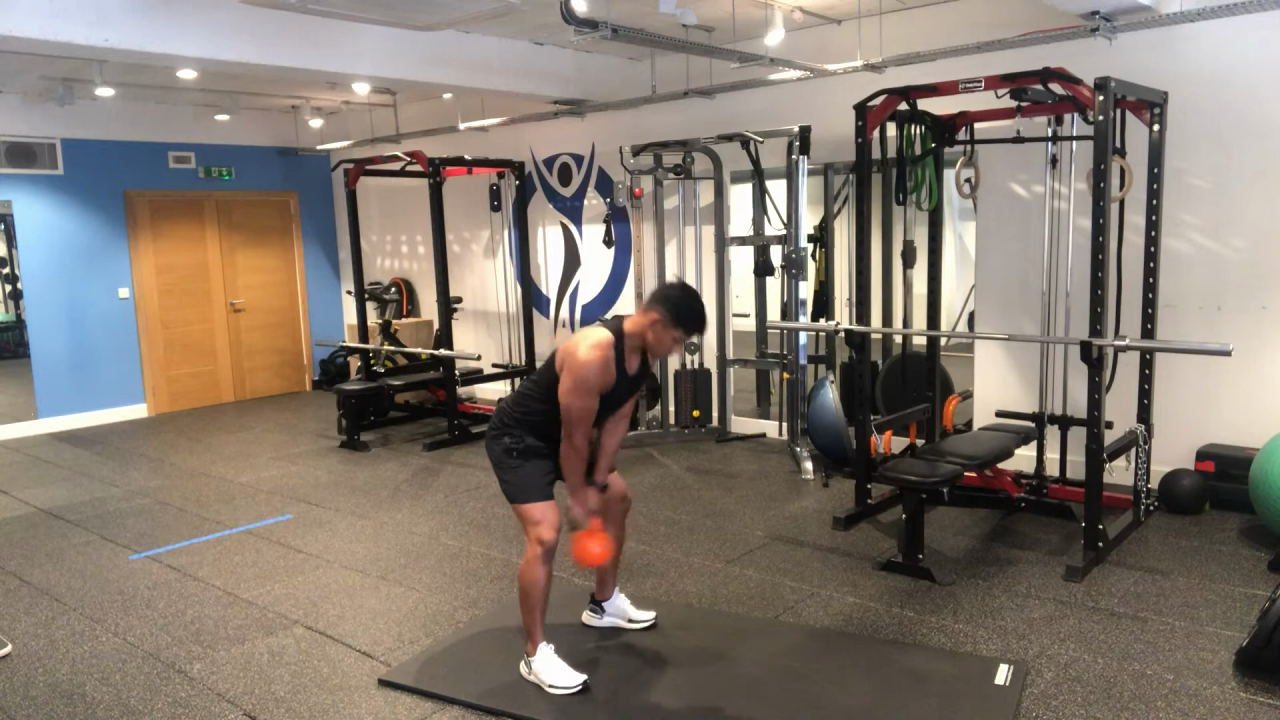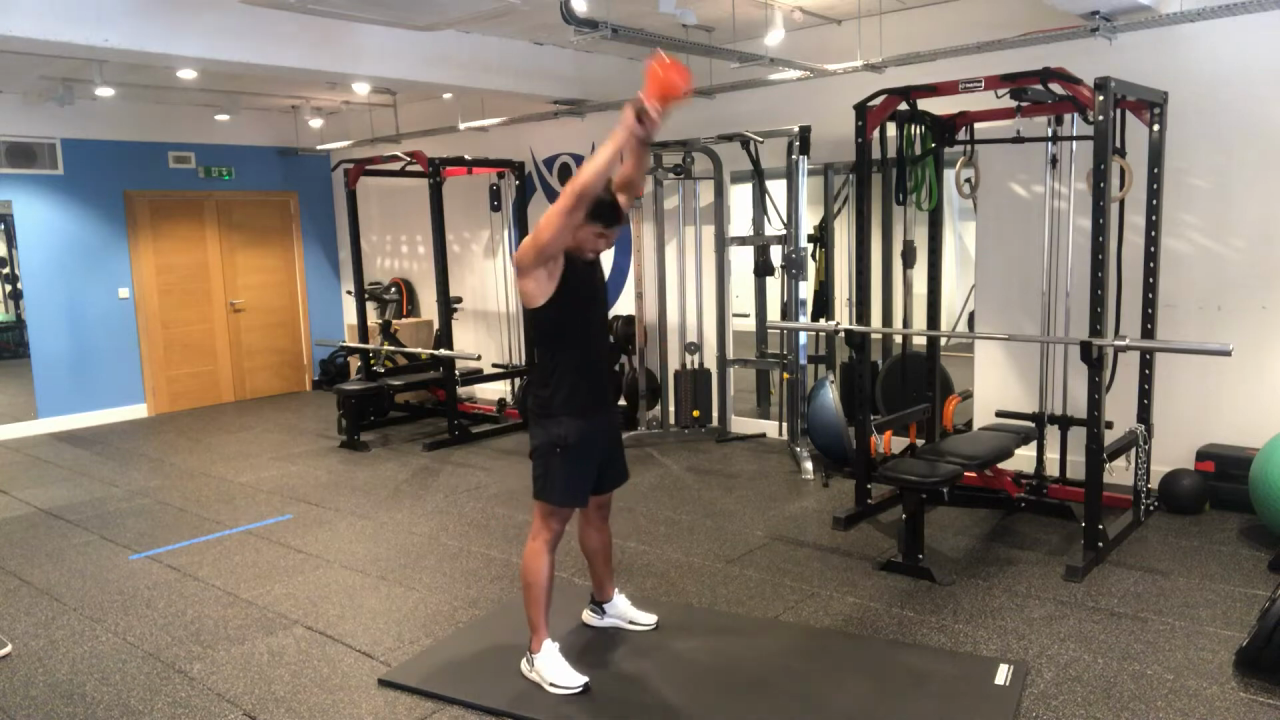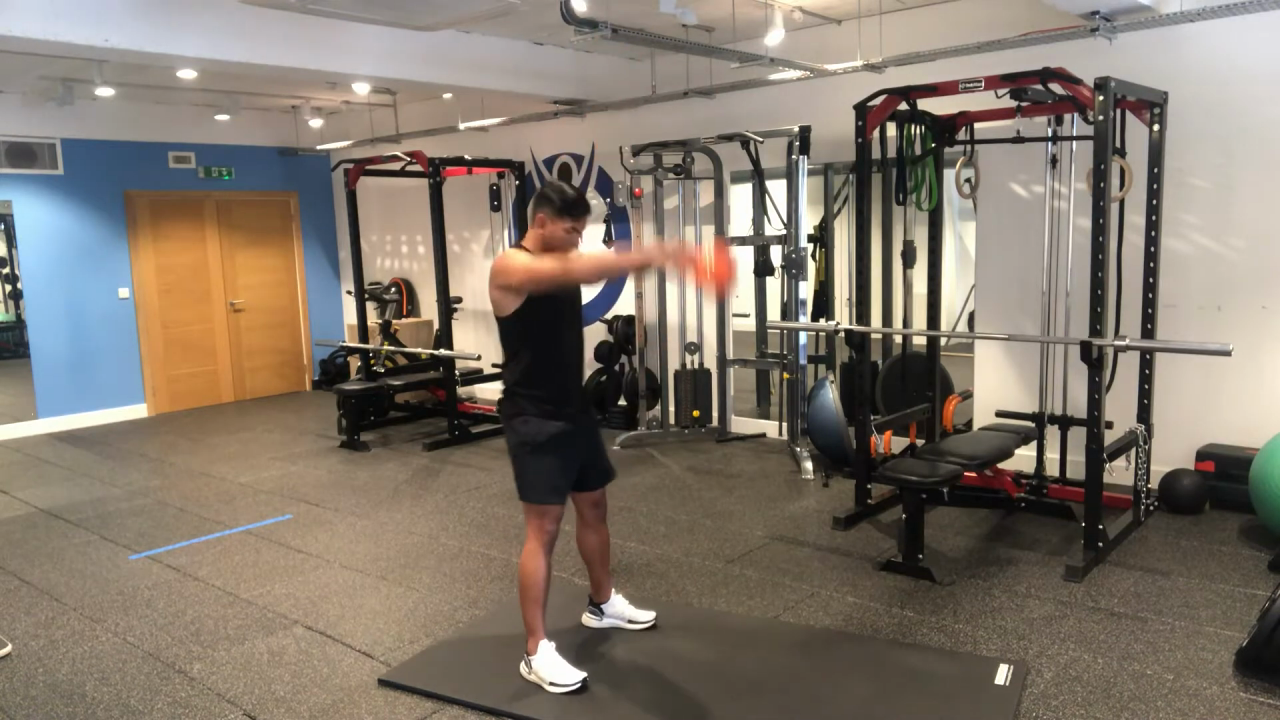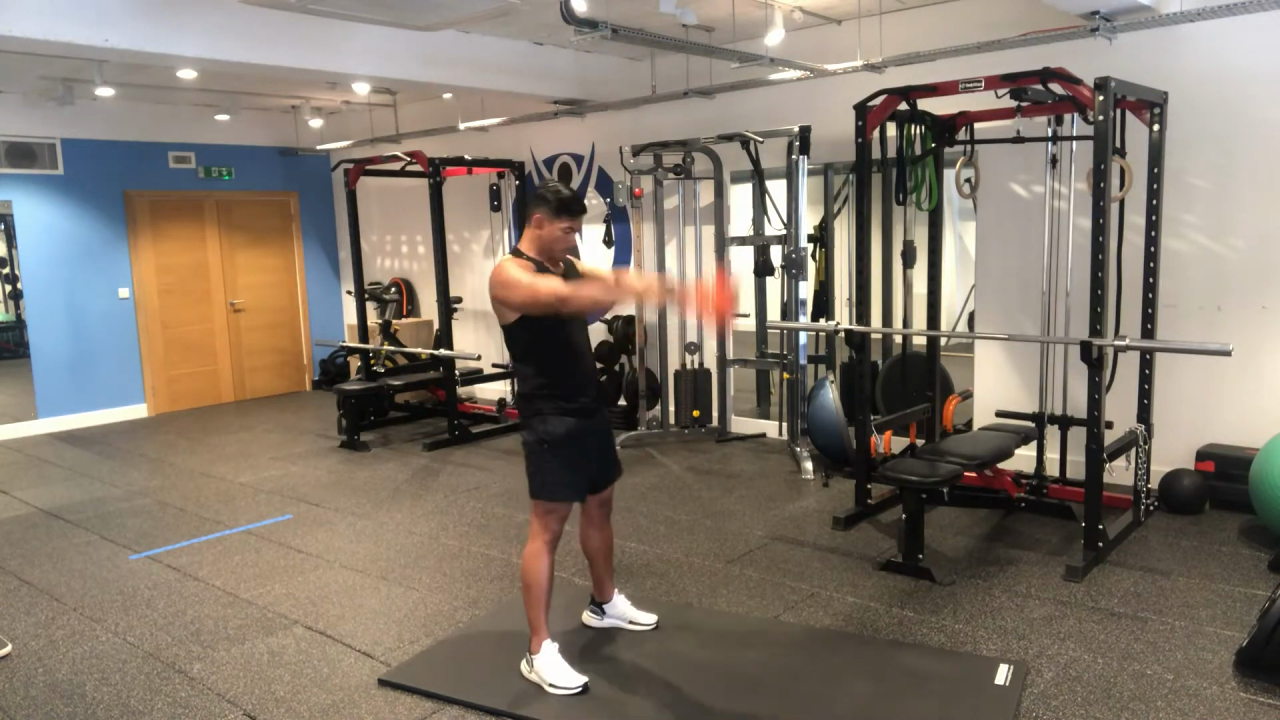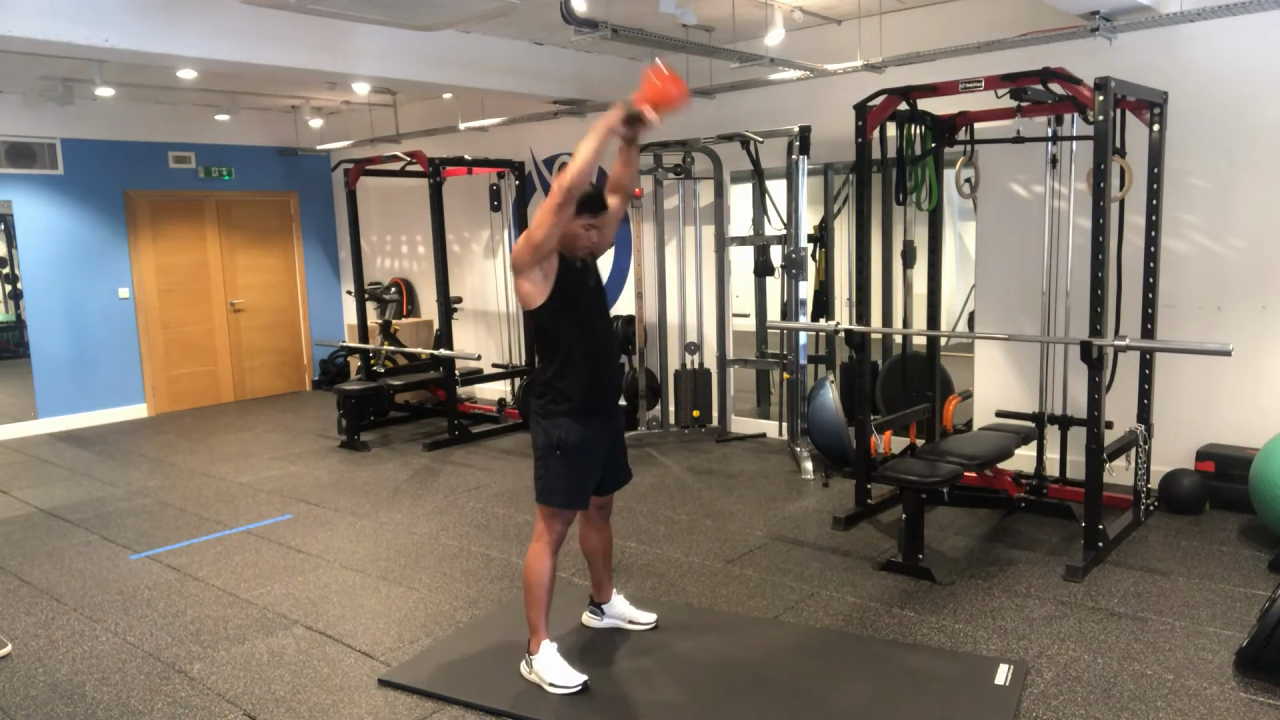
dt=1s
person 1, frame 1
left shoulder: (642, 352)
right shoulder: (592, 355)
left elbow: (617, 420)
right elbow: (574, 438)
left wrist: (600, 482)
right wrist: (578, 496)
left hip: (564, 435)
right hip: (519, 437)
left knee: (617, 502)
right knee: (545, 535)
left ankle: (604, 602)
right ankle: (535, 654)
person 1, frame 2
left shoulder: (586, 256)
right shoulder: (537, 259)
left elbow: (623, 189)
right elbow: (578, 194)
left wrist: (640, 139)
right wrist: (623, 133)
left hip: (599, 410)
right hip: (560, 418)
left knee: (597, 510)
right knee: (548, 527)
left ankle: (603, 602)
right ankle: (538, 651)
person 1, frame 3
left shoulder: (564, 269)
right shoulder: (512, 267)
left elbow: (612, 263)
right elbow: (576, 267)
left wrist: (665, 254)
right wrist: (648, 254)
left hip: (573, 410)
right hip: (534, 418)
left knee: (593, 507)
right knee: (543, 528)
left ankle: (602, 603)
right ankle: (536, 652)
person 1, frame 4
left shoulder: (568, 264)
right shoulder: (510, 275)
left elbow: (606, 286)
right elbow: (567, 298)
left wrist: (650, 285)
right wrist: (637, 286)
left hip: (590, 409)
right hip: (550, 418)
left knee: (599, 506)
right knee: (548, 527)
left ankle: (604, 603)
right ankle: (539, 652)
person 1, frame 5
left shoulder: (583, 256)
right shoulder: (535, 259)
left elbow: (619, 193)
right elbow: (565, 189)
left wrist: (630, 140)
right wrist: (603, 126)
left hip: (603, 411)
right hip: (563, 419)
left knee: (599, 511)
right knee: (551, 529)
left ankle: (603, 603)
right ankle: (538, 653)
